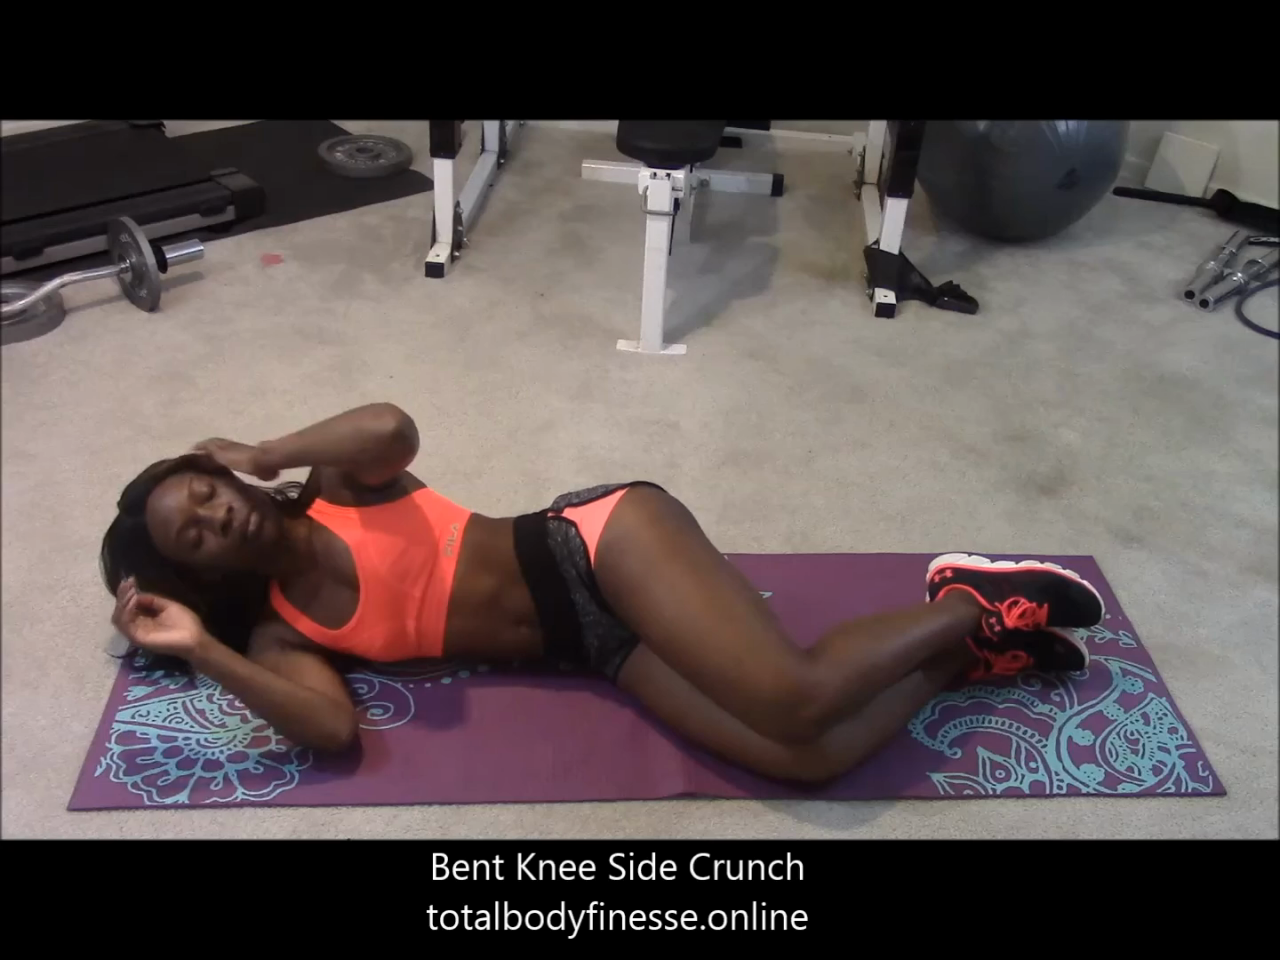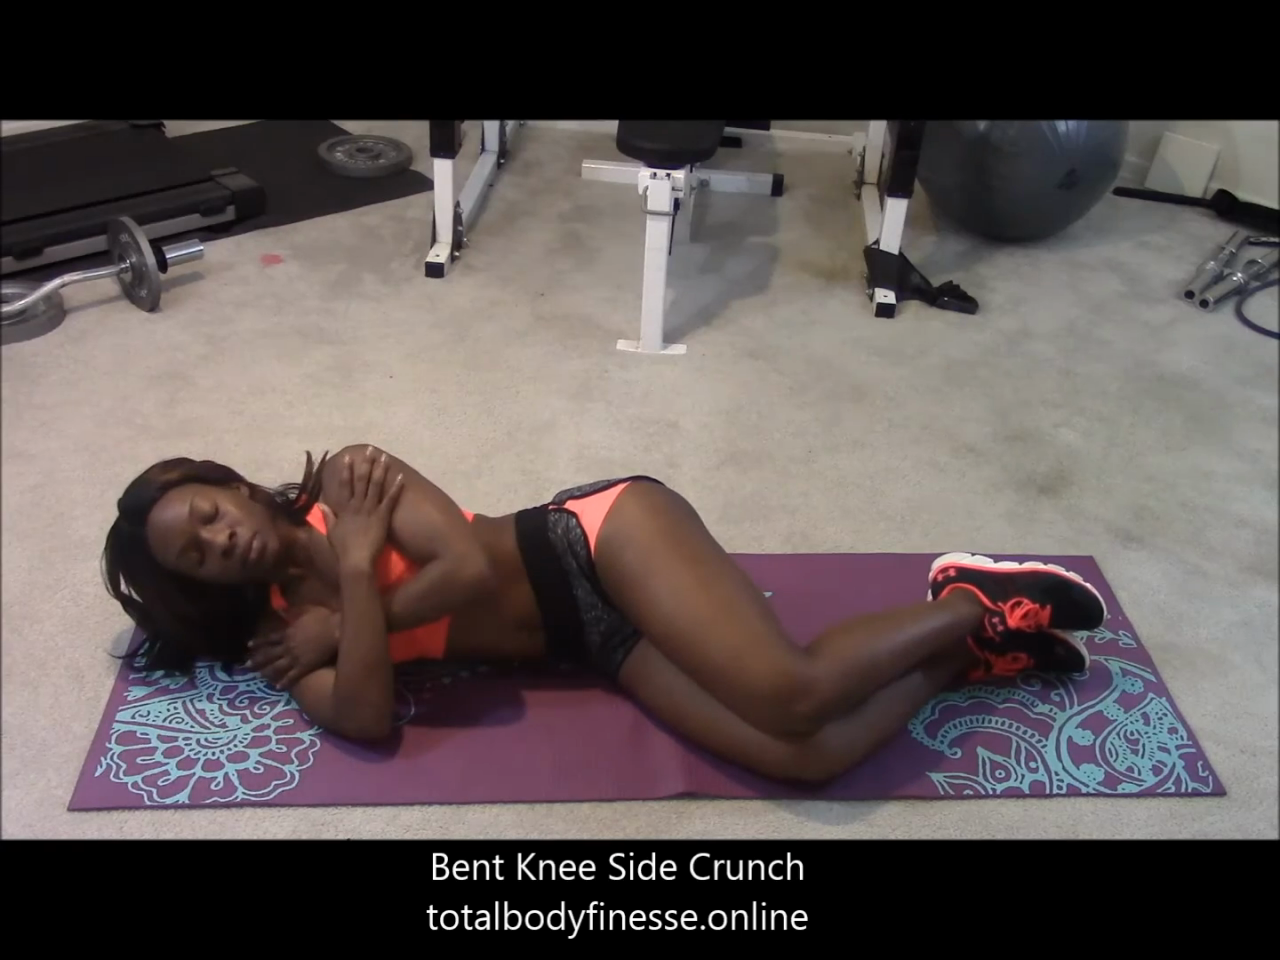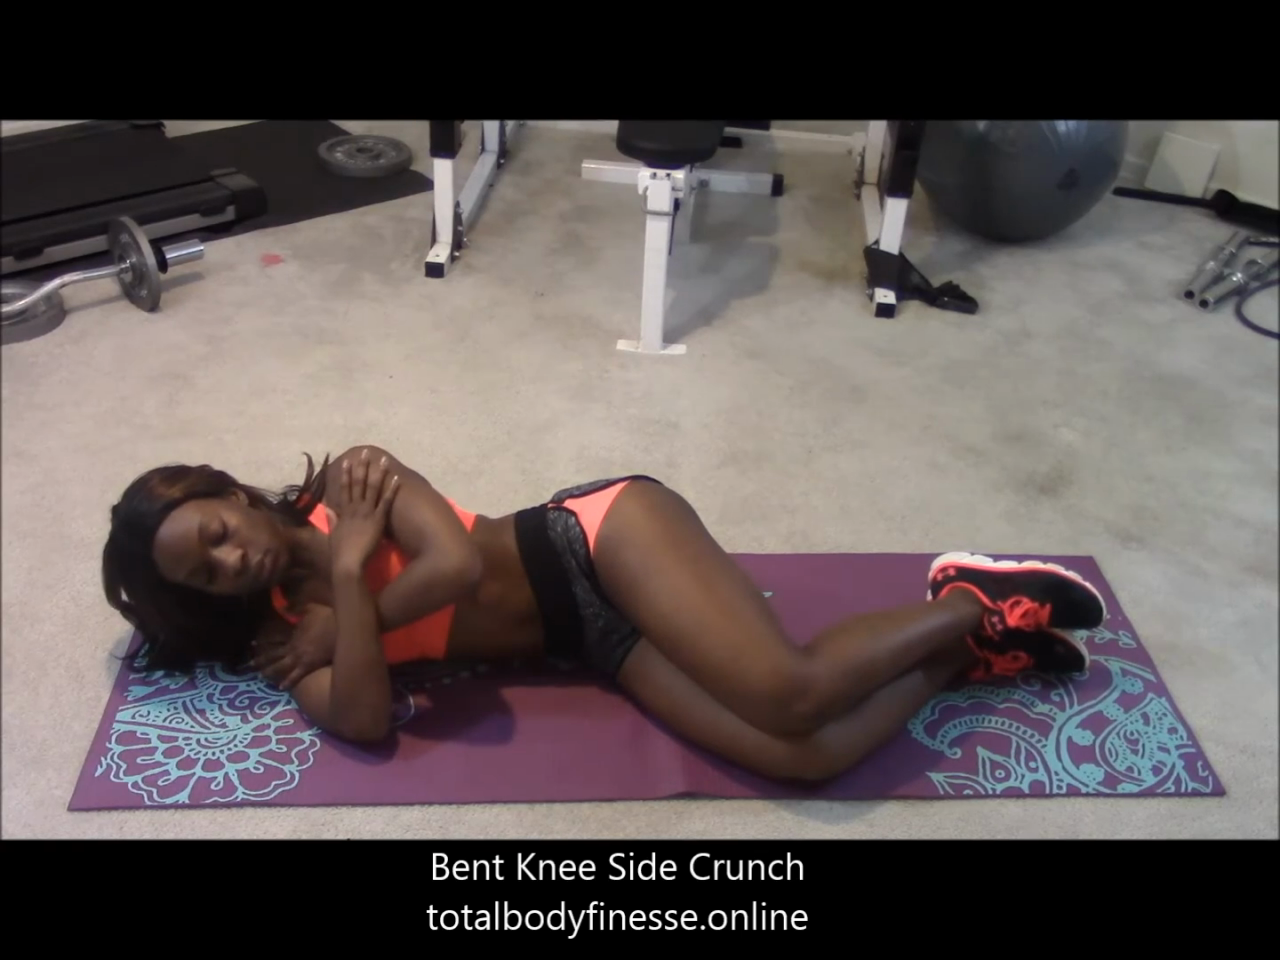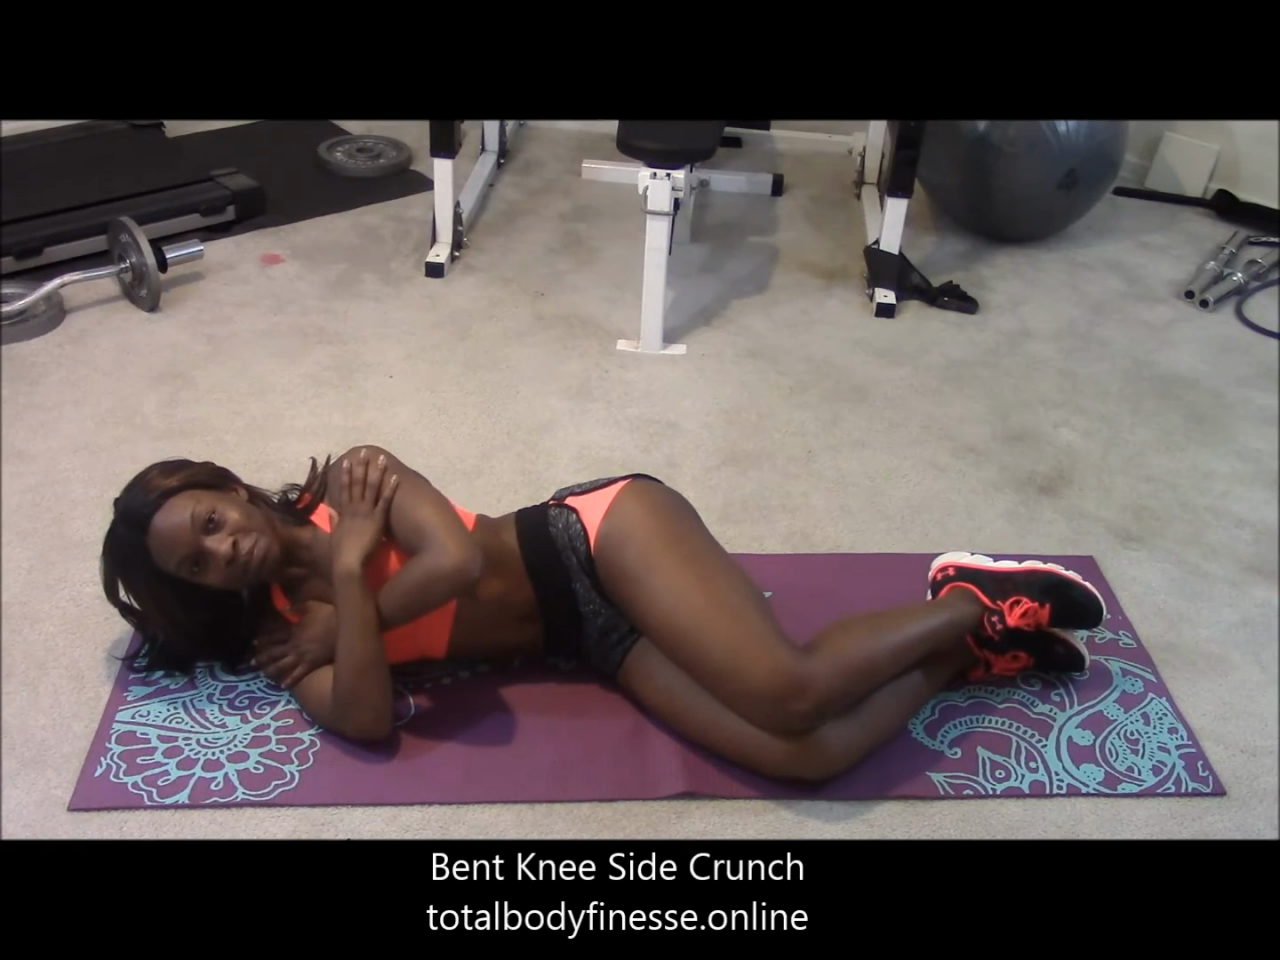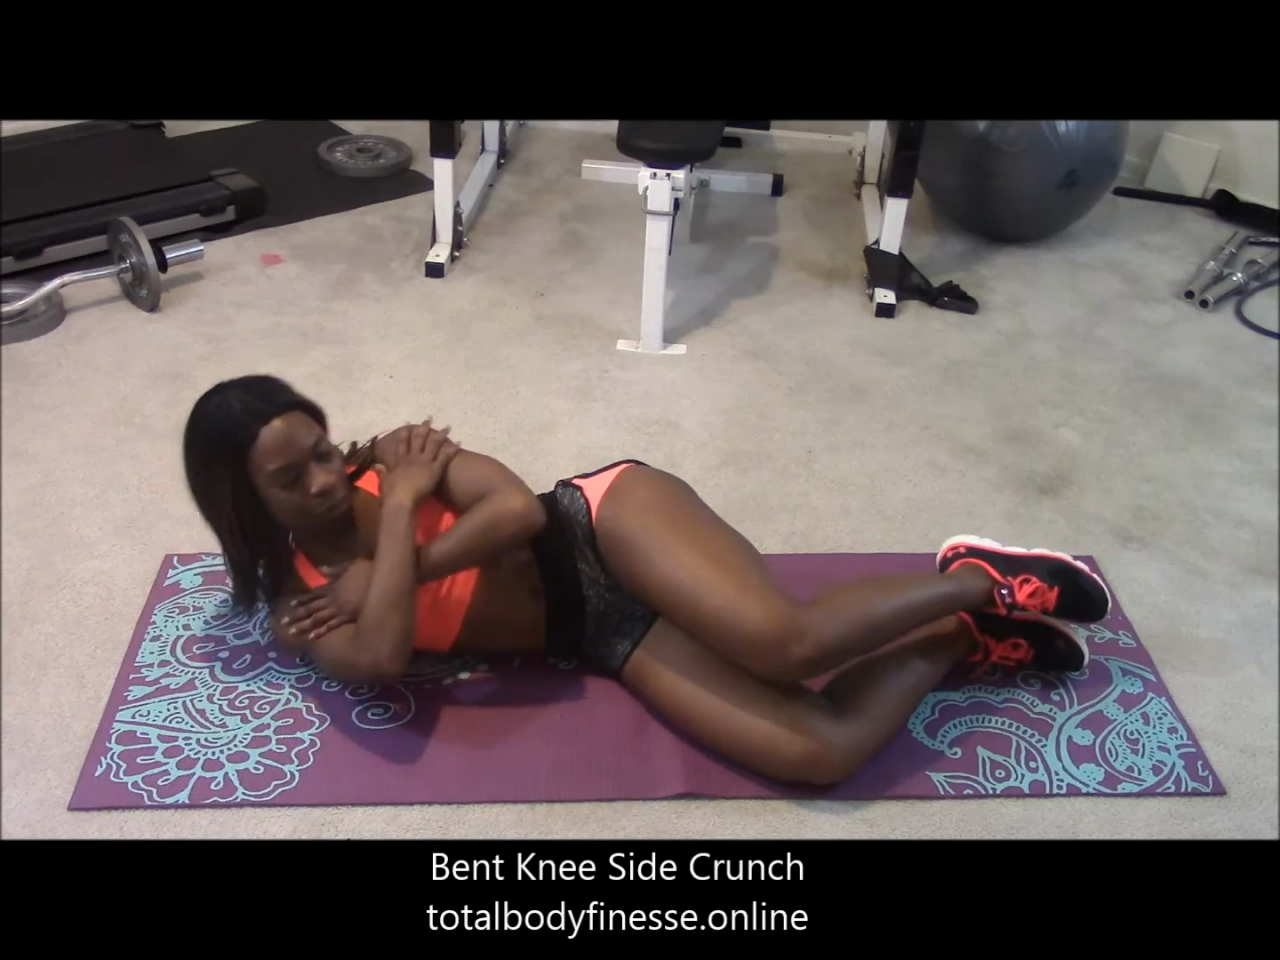
dt=1s
person 1, frame 1
left shoulder: (343, 487)
right shoulder: (275, 631)
left elbow: (392, 425)
right elbow: (334, 726)
left wrist: (262, 455)
right wrist: (201, 652)
left hip: (602, 541)
right hip: (597, 644)
left knee: (796, 700)
right knee: (807, 753)
left ankle: (971, 603)
right ankle: (966, 647)
person 1, frame 2
left shoulder: (345, 478)
right shoulder: (280, 628)
left elbow: (468, 568)
right elbow: (366, 718)
left wrist: (352, 604)
right wrist: (356, 570)
left hip: (602, 534)
right hip: (598, 643)
left knee: (793, 697)
right knee: (805, 753)
left ankle: (975, 601)
right ankle: (968, 645)
person 1, frame 3
left shoulder: (348, 480)
right shoulder: (281, 631)
left elbow: (457, 564)
right elbow: (362, 721)
left wrist: (347, 618)
right wrist: (346, 572)
left hip: (601, 536)
right hip: (595, 641)
left knee: (792, 696)
right knee: (805, 753)
left ankle: (978, 602)
right ankle: (966, 642)
person 1, frame 4
left shoulder: (351, 477)
right shoulder: (286, 629)
left elbow: (457, 559)
right elbow: (365, 721)
left wrist: (353, 610)
right wrist: (348, 569)
left hip: (603, 532)
right hip: (597, 638)
left knee: (790, 694)
right knee: (809, 751)
left ankle: (977, 599)
right ankle: (967, 642)
person 1, frame 5
left shoulder: (386, 460)
right shoulder: (303, 602)
left elbow: (521, 509)
right elbow: (378, 660)
left wrist: (402, 549)
right wrist: (398, 509)
left hip: (609, 521)
right hip: (602, 637)
left knee: (789, 641)
right knee: (821, 750)
left ankle: (979, 582)
right ankle: (969, 637)
